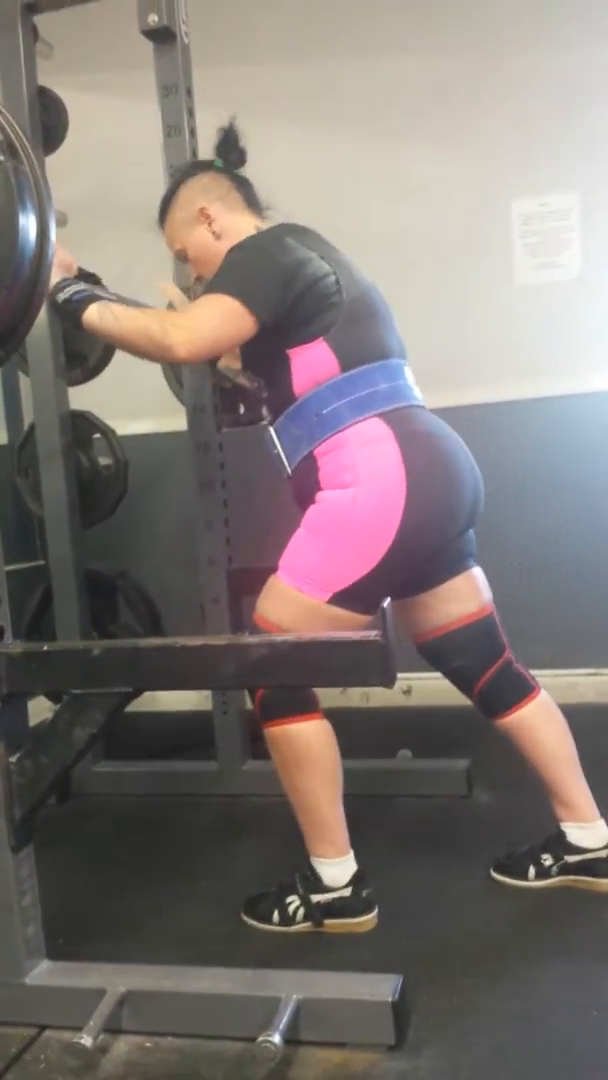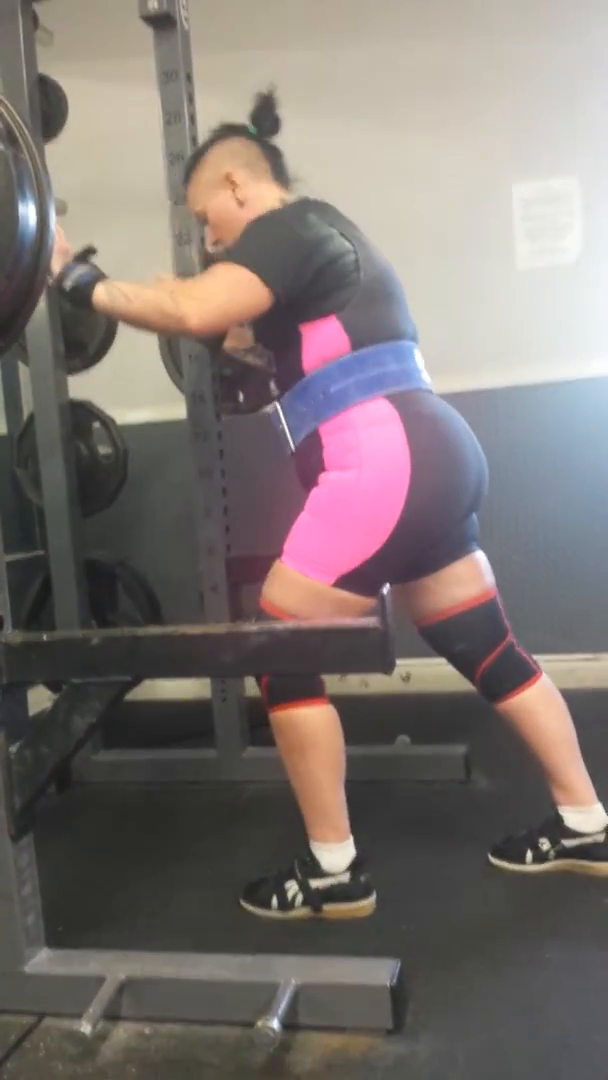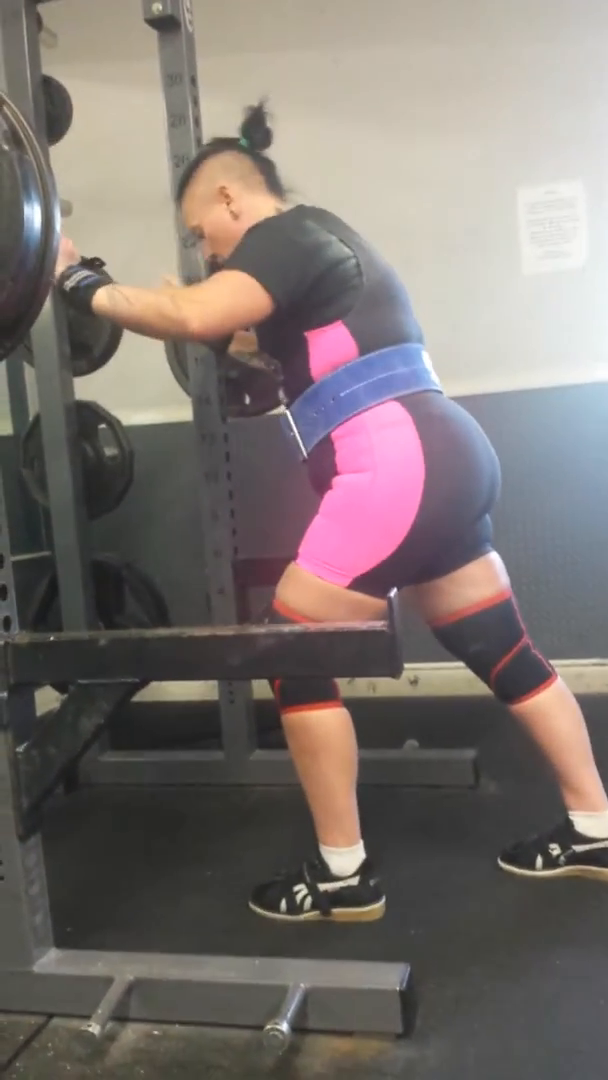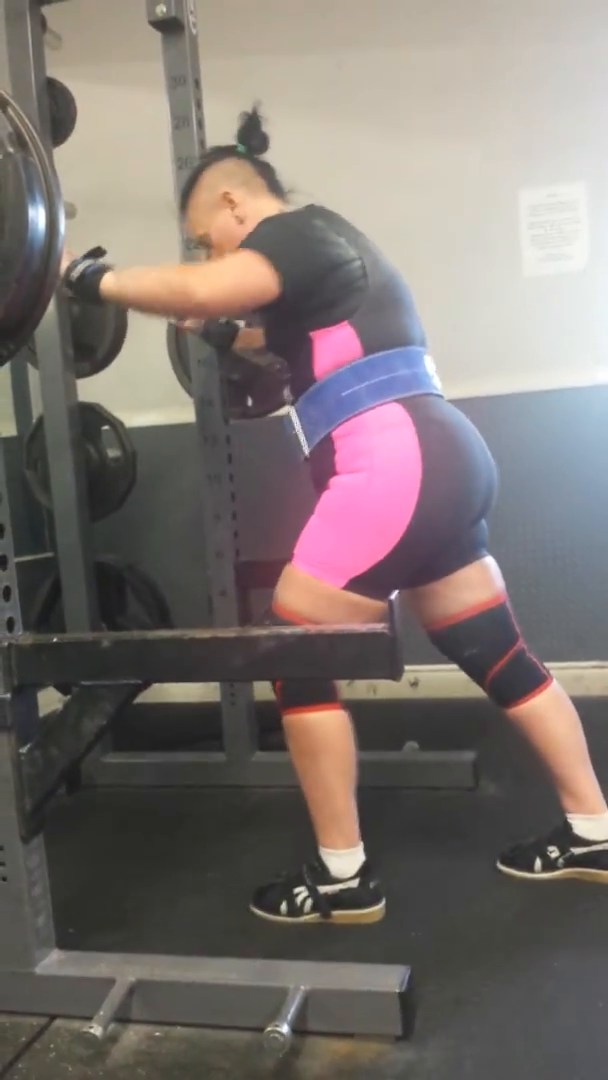
dt=0.2s
person 1, frame 1
left shoulder: (267, 252)
right shoulder: (303, 259)
left elbow: (181, 339)
left wrist: (73, 298)
right wrist: (222, 353)
left hip: (379, 483)
right hip: (429, 472)
right knee: (483, 665)
left ankle: (334, 886)
person 1, frame 2
left shoulder: (287, 227)
right shoulder: (320, 234)
left elbow: (196, 312)
left wrist: (80, 282)
right wrist: (217, 318)
left hip: (381, 465)
right hip: (432, 455)
right knee: (485, 649)
left ankle: (333, 871)
person 1, frame 3
left shoulder: (288, 234)
right shoulder: (319, 241)
left elbow: (196, 315)
left wrist: (84, 286)
right wrist: (230, 337)
left hip: (395, 467)
right hip: (446, 457)
right knee: (502, 652)
left ankle: (343, 875)
person 1, frame 4
left shoulder: (300, 231)
right shoulder: (323, 251)
left elbow: (200, 284)
left wrist: (92, 278)
right wrist: (219, 328)
left hip: (393, 468)
right hip: (446, 459)
left knee: (298, 663)
right knee: (496, 656)
left ankle: (341, 878)
